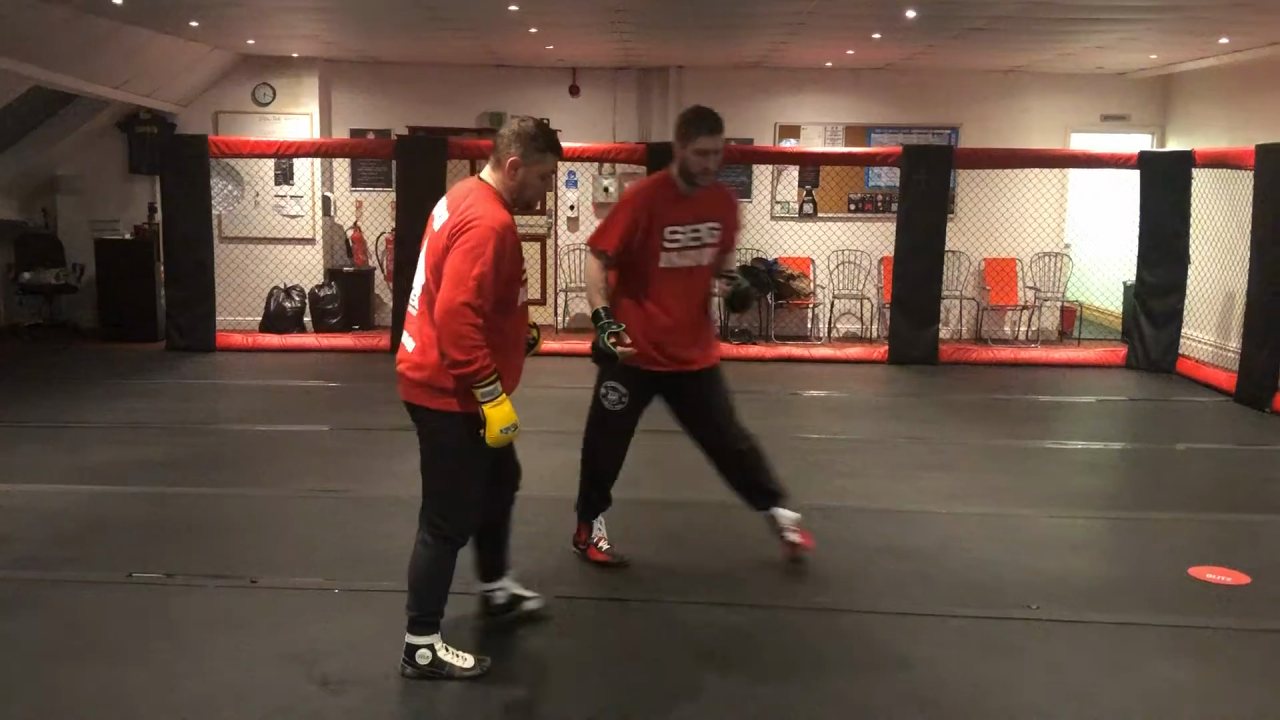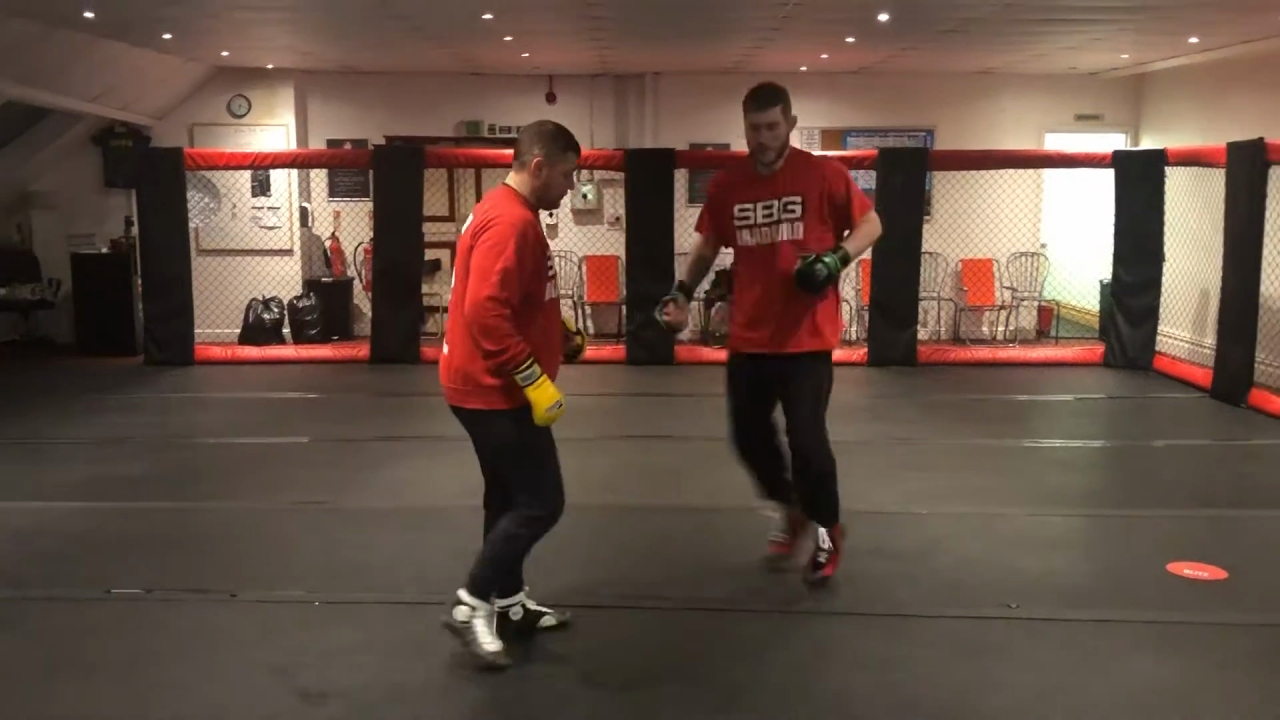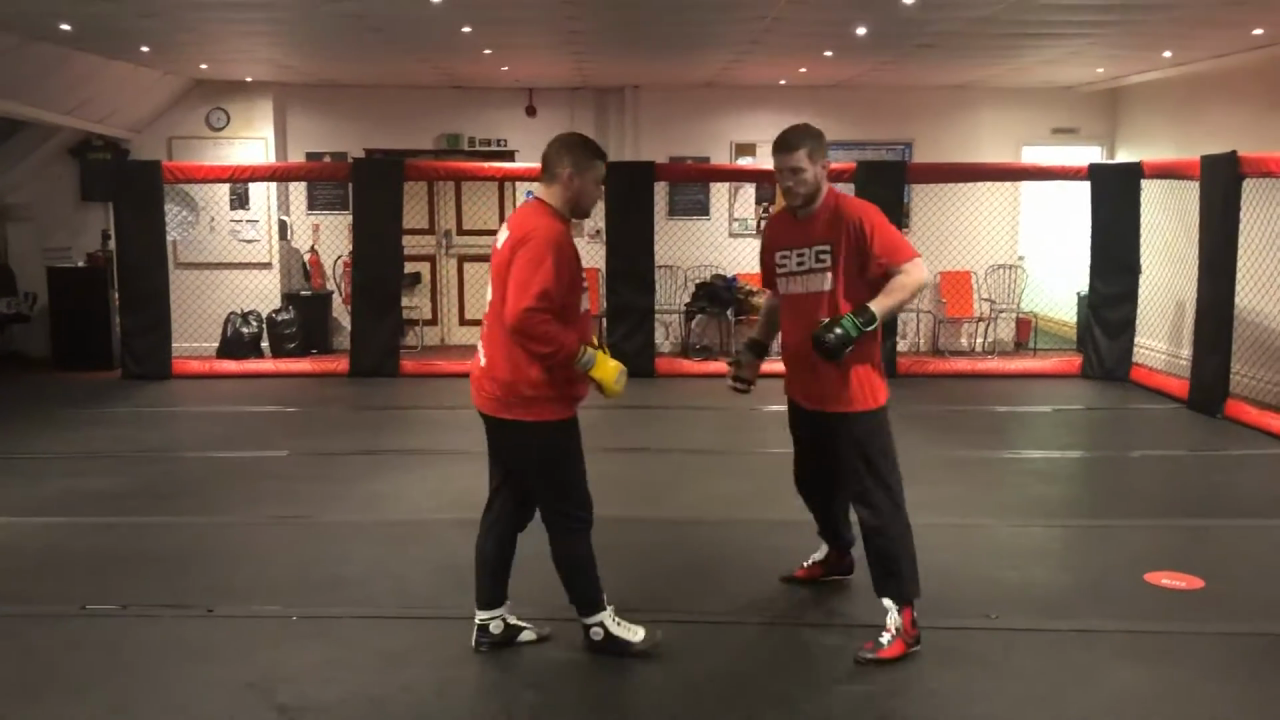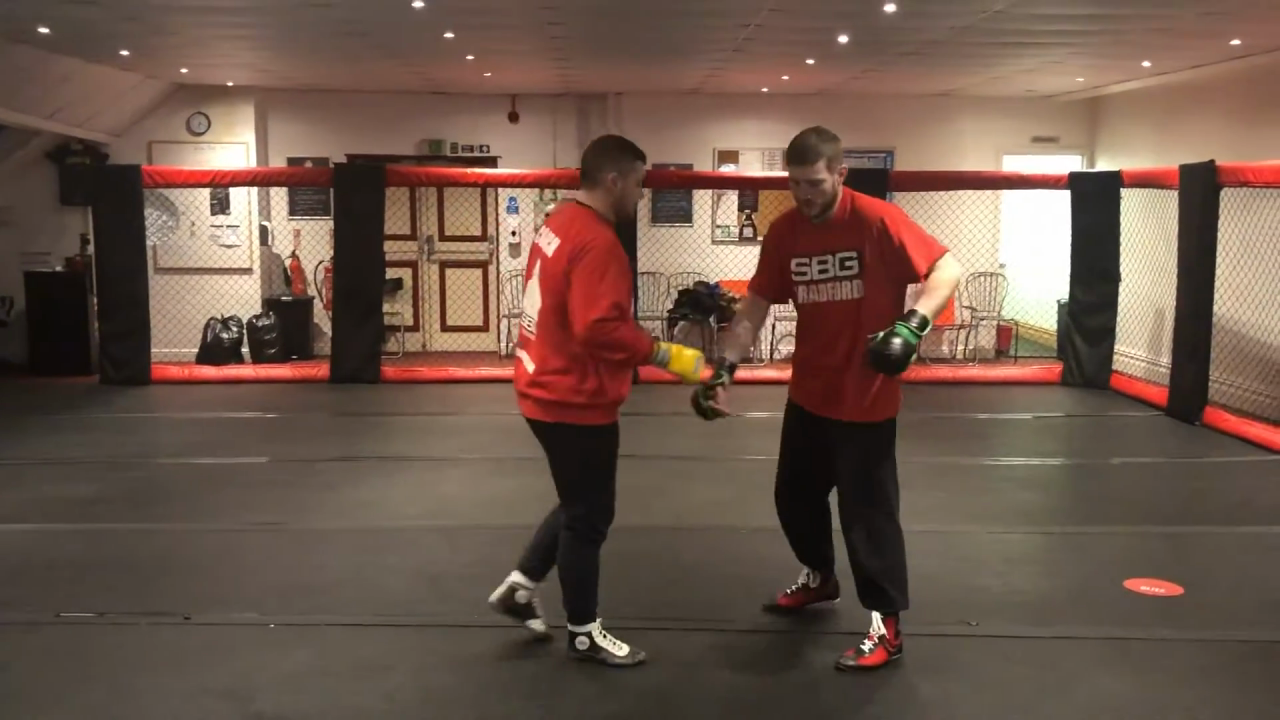
dt=0.4s
person 1, frame 1
left shoulder: (467, 198)
right shoulder: (488, 224)
right elbow: (458, 318)
left wrist: (517, 327)
right wrist: (494, 398)
left hip: (452, 385)
right hip: (451, 394)
left knee: (499, 482)
right knee: (449, 517)
left ankle: (496, 590)
right ankle: (421, 645)
person 1, frame 2
left shoulder: (506, 212)
right shoulder: (512, 222)
right elbow: (487, 312)
left wrist: (559, 331)
right wrist: (534, 382)
left hip: (489, 387)
right hip: (494, 392)
left knee: (510, 496)
right knee: (541, 502)
left ankle: (507, 604)
right ankle: (471, 605)
person 1, frame 3
left shoulder: (527, 220)
right shoulder: (546, 235)
right elbow: (528, 320)
left wrist: (584, 342)
right wrist: (592, 362)
left hip: (505, 393)
right hip: (533, 402)
left knee: (508, 507)
right knee: (569, 514)
left ankle: (490, 619)
right ankle: (597, 622)
person 1, frame 4
left shoulder: (559, 223)
right shoulder: (597, 243)
right elbow: (600, 330)
right wrist: (669, 357)
left hip: (550, 390)
right hip: (575, 404)
left knee: (579, 504)
right knee: (588, 516)
left ankle: (520, 587)
right ankle: (582, 632)
person 2, frame 1
left shoulder: (723, 201)
right shoulder: (642, 198)
right elbow: (598, 260)
left wrist: (729, 278)
right wrist: (603, 321)
left hip: (695, 350)
right hip: (633, 350)
left knee: (727, 440)
right knee: (606, 441)
left ankle: (779, 514)
right ankle: (590, 525)
person 2, frame 2
left shoulder: (822, 174)
right shoulder: (727, 183)
left elbow: (870, 225)
right elbow: (708, 244)
left wrist: (836, 258)
right wrist: (684, 290)
left hip: (806, 335)
right hip: (748, 335)
left knee: (807, 438)
right knee: (749, 437)
left ankle: (824, 526)
right ankle: (790, 508)
person 2, frame 3
left shoulder: (857, 217)
right shoulder: (776, 227)
left elbow: (914, 274)
left wrist: (860, 321)
right wrist: (754, 349)
left hip: (852, 387)
right hip: (802, 387)
left knee: (874, 496)
right knee: (812, 480)
left ankle: (901, 615)
right ankle: (837, 553)
person 2, frame 4
left shoulder: (876, 220)
right shoulder: (783, 232)
left elbow: (947, 269)
right elbow: (756, 308)
left wrist: (911, 326)
right wrist: (723, 370)
left hip: (867, 398)
right hip: (807, 395)
left knee: (868, 510)
right knee: (794, 495)
left ankle: (886, 625)
right ankle: (819, 578)
